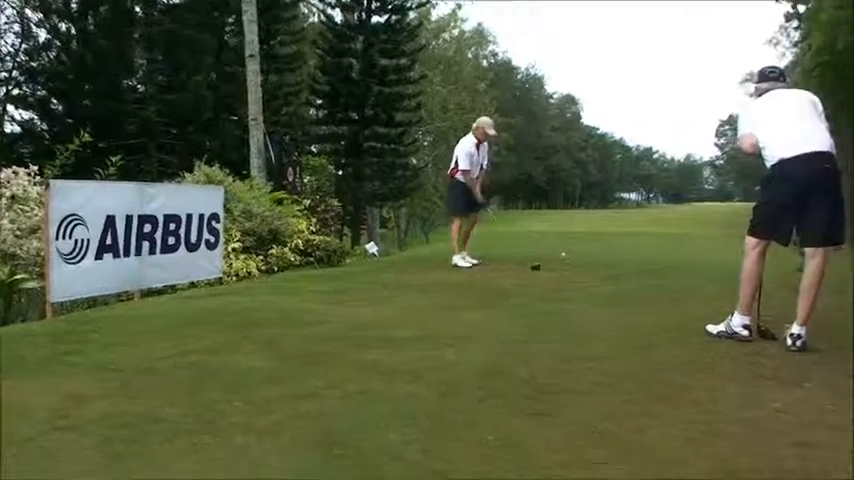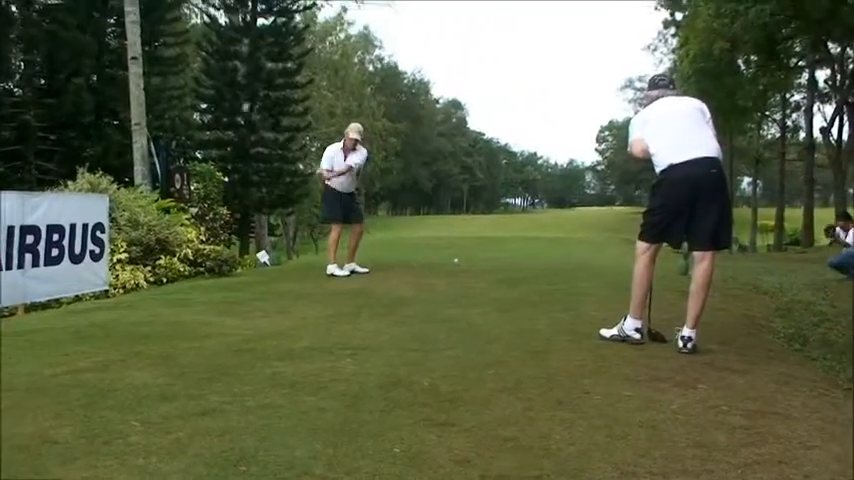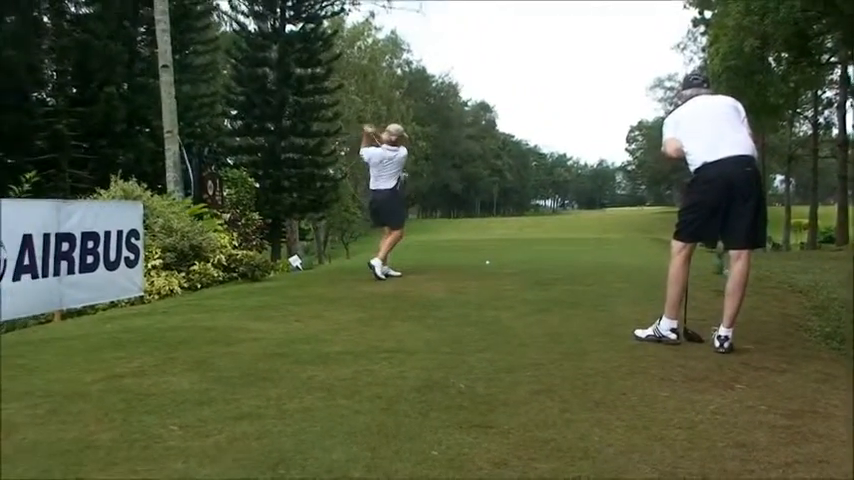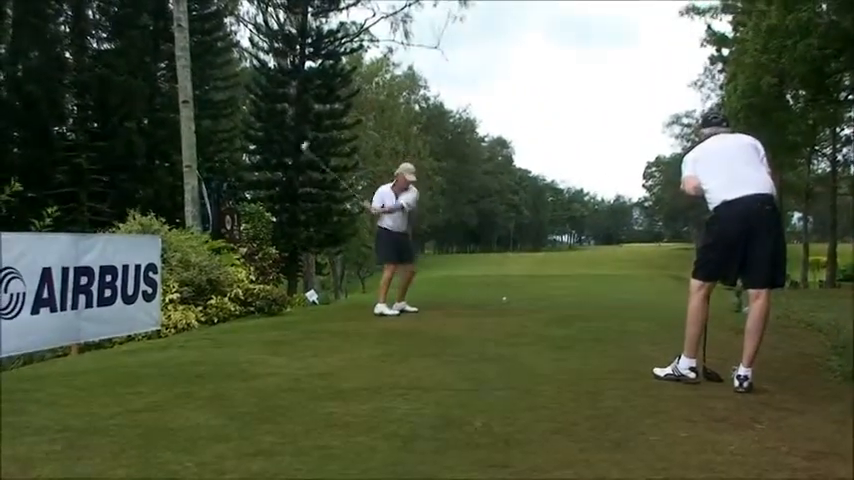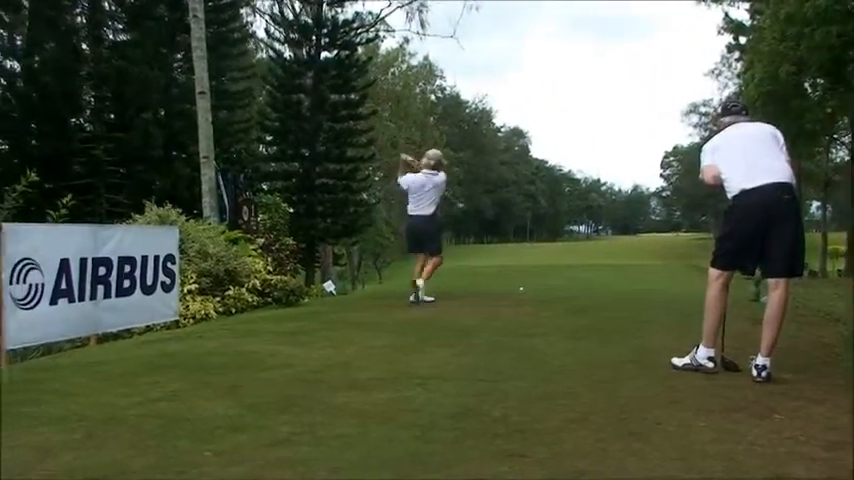
dt=1s
person 1, frame 1
left shoulder: (753, 107)
right shoulder: (808, 96)
left elbow: (748, 145)
right elbow: (826, 134)
left hip: (786, 169)
right hip: (824, 164)
left knee: (755, 244)
right knee: (817, 252)
left ankle: (741, 322)
right ankle: (797, 332)
person 1, frame 2
left shoulder: (642, 115)
right shoulder: (696, 104)
left elbow: (639, 150)
right elbow: (714, 141)
left hip: (675, 174)
right hip: (711, 170)
left knee: (646, 247)
right knee: (705, 254)
left ankle: (633, 326)
right ankle: (688, 335)
person 1, frame 3
left shoulder: (676, 115)
right shoulder: (731, 102)
left elbow: (673, 150)
right elbow: (750, 140)
left hip: (709, 173)
right hip: (746, 169)
left knee: (681, 247)
right knee: (741, 253)
left ankle: (668, 326)
right ankle: (725, 334)
person 1, frame 4
left shoulder: (694, 154)
right shoulder: (750, 141)
left elbow: (692, 188)
right elbow: (769, 178)
left hip: (728, 212)
right hip: (764, 207)
left knee: (700, 286)
right knee: (760, 292)
left ankle: (687, 365)
right ankle: (744, 374)
person 1, frame 5
left shoulder: (714, 142)
right shoulder: (769, 130)
left elbow: (711, 177)
right elbow: (788, 167)
left hip: (747, 201)
right hip: (784, 196)
left knee: (718, 275)
right knee: (779, 282)
left ankle: (705, 355)
right ankle: (762, 363)
person 2, frame 1
left shoulder: (484, 145)
right shoulder: (465, 145)
left elbow: (483, 168)
right elbow: (465, 174)
left wrist: (478, 188)
right wrist: (476, 193)
left hip: (471, 185)
right hip: (458, 184)
left knee: (472, 219)
right knee: (459, 220)
left ankle: (463, 252)
right ankle: (457, 256)
person 2, frame 2
left shoulder: (362, 152)
right shoulder: (332, 149)
left elbow: (350, 167)
right elbow: (325, 171)
left wrist: (332, 175)
right wrist: (324, 174)
left hip: (349, 194)
right hip: (332, 193)
left knee: (358, 228)
right knee: (336, 228)
left ankle: (350, 264)
right ankle: (332, 266)
person 2, frame 3
left shoulder: (372, 153)
right shoulder: (402, 153)
left elbow: (363, 151)
left wrist: (366, 134)
right wrist: (373, 134)
left hip: (375, 196)
right hip: (391, 196)
left knee: (387, 231)
right knee: (397, 232)
left ankle: (383, 267)
right ankle: (378, 260)
person 2, frame 4
left shoulder: (413, 192)
right shoulder: (383, 190)
left elbow: (400, 207)
right elbow: (375, 212)
left wrist: (382, 209)
right wrist: (376, 210)
left hip: (404, 235)
right hip: (385, 234)
left knee: (410, 270)
right knee: (390, 268)
left ankle: (400, 303)
right ankle: (380, 305)
person 2, frame 5
left shoulder: (411, 178)
right shoulder: (441, 178)
left elbow: (400, 180)
left wrist: (403, 163)
right wrist: (413, 163)
left hip: (412, 221)
right hip: (429, 222)
left knee: (421, 257)
right knee: (436, 258)
left ankle: (416, 292)
right ankle: (420, 281)
